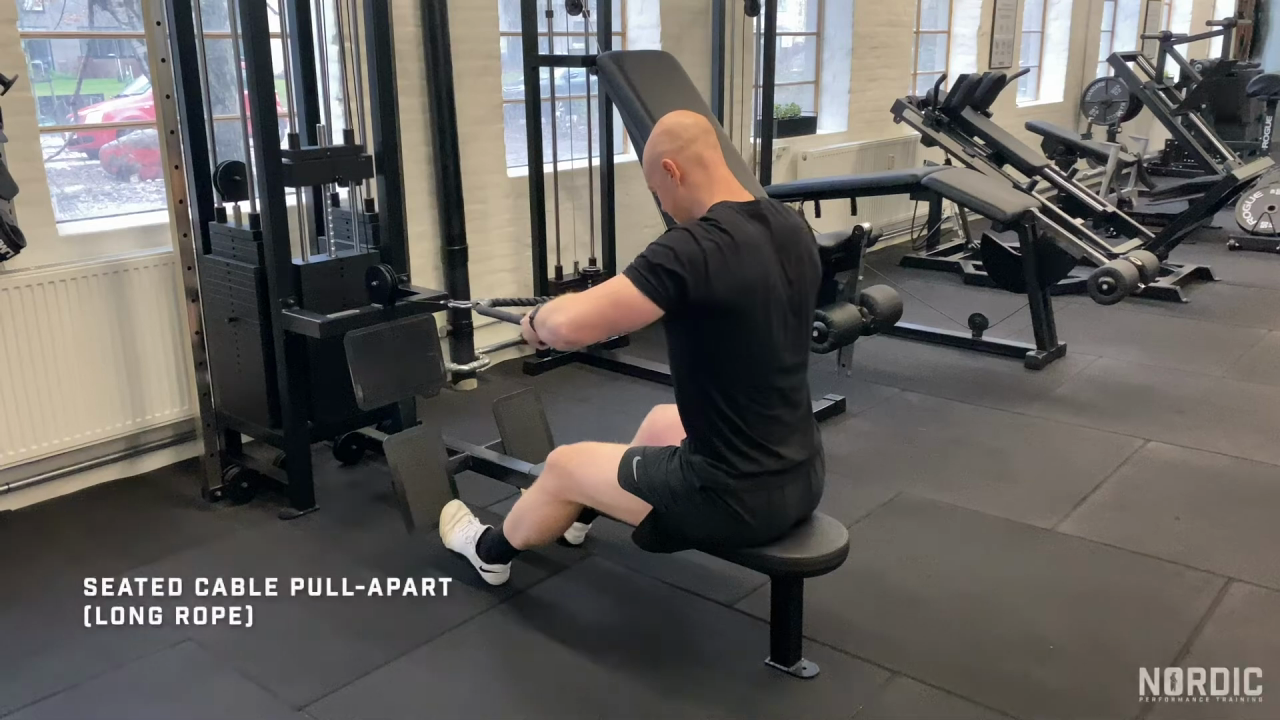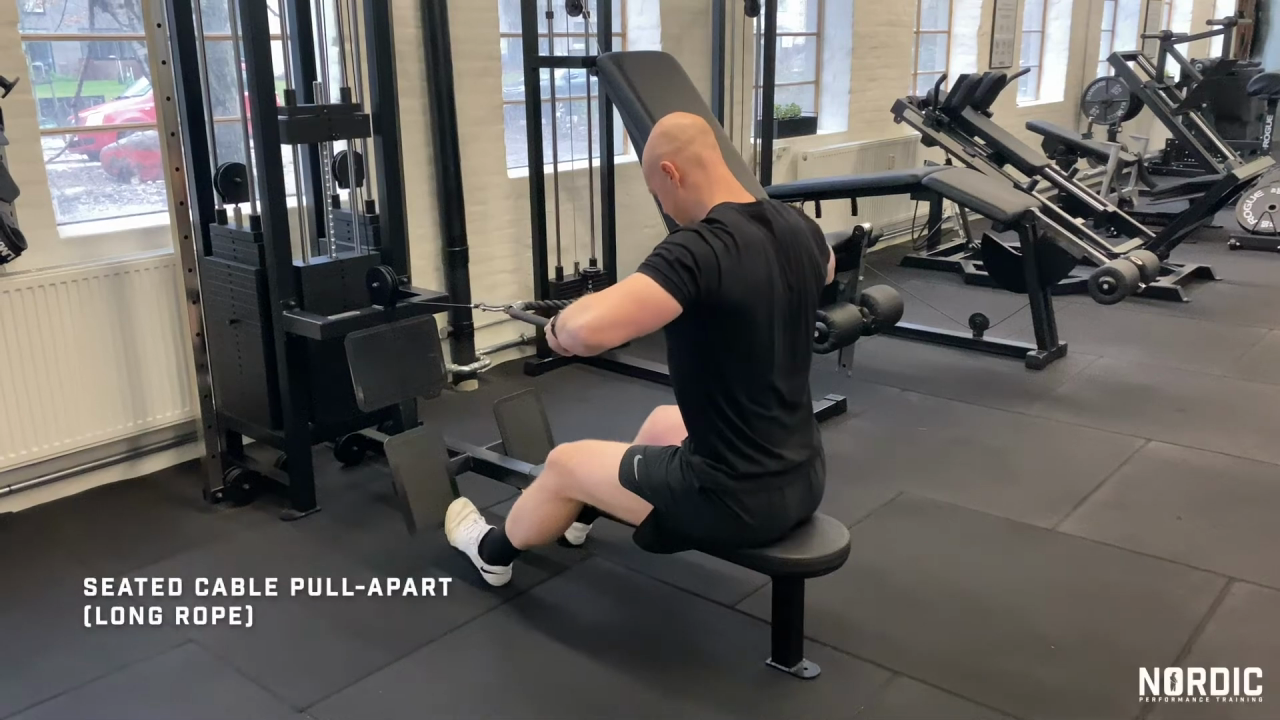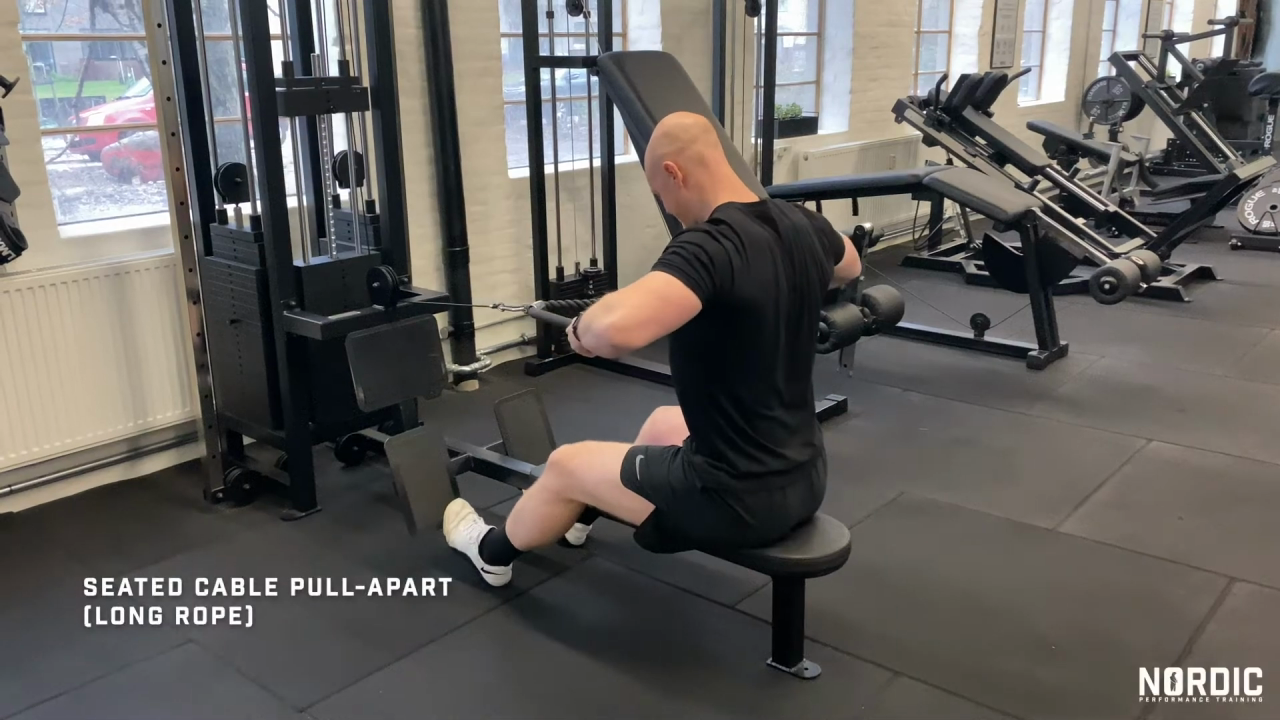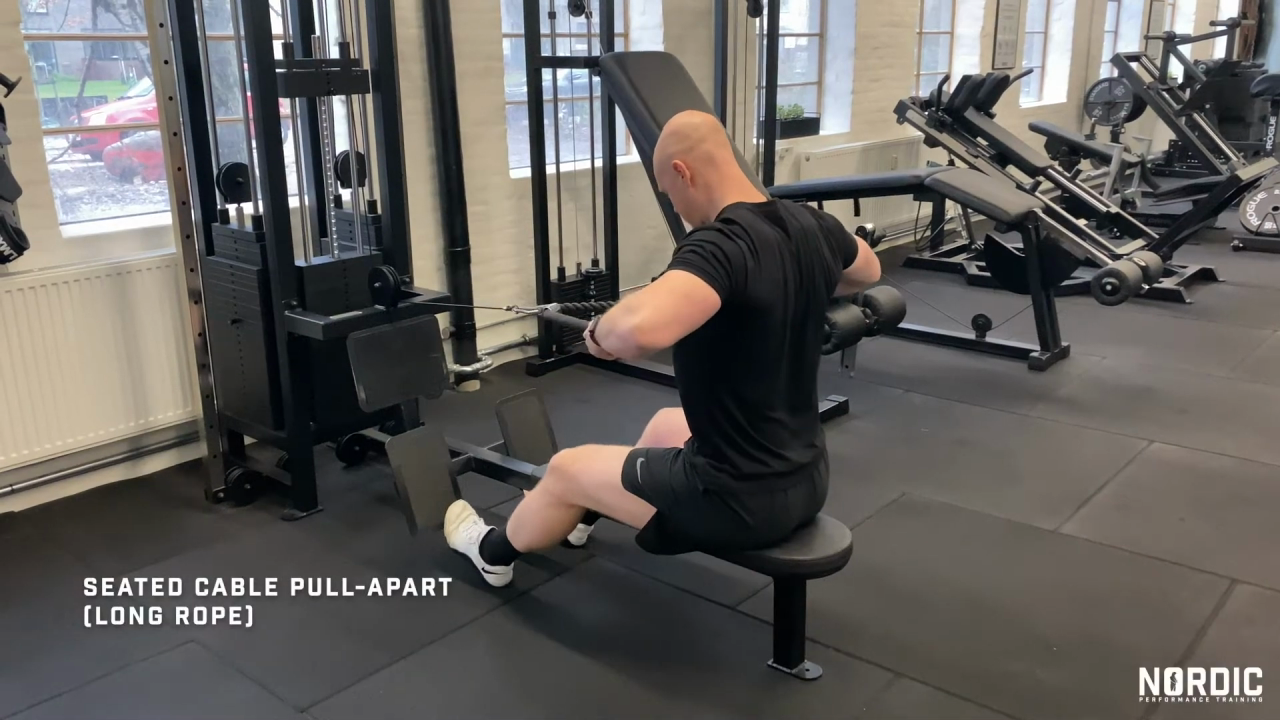
dt=0.4s
person 1, frame 1
left shoulder: (693, 250)
right shoulder: (792, 228)
left elbow: (569, 326)
left wrist: (536, 321)
left hip: (735, 497)
right hip: (802, 478)
left knee: (564, 466)
right knee: (662, 422)
left ankle: (490, 551)
right ankle: (579, 514)
person 1, frame 2
left shoulder: (700, 250)
right shoulder: (798, 228)
left elbow: (588, 329)
left wrist: (559, 327)
left hip: (736, 497)
right hip: (803, 479)
left knee: (565, 463)
right knee: (663, 422)
left ankle: (493, 551)
right ankle: (579, 515)
person 1, frame 3
left shoulder: (709, 248)
right shoulder: (804, 227)
left elbow: (615, 328)
right elbow: (850, 267)
left wrist: (581, 328)
left hip: (738, 498)
right hip: (805, 479)
left knee: (566, 465)
right knee: (665, 423)
left ankle: (493, 552)
right ankle: (582, 514)
person 1, frame 4
left shoulder: (720, 246)
right shoulder: (813, 227)
left elbow: (640, 328)
right elbow: (868, 271)
left wrist: (600, 332)
left hip: (739, 498)
right hip: (806, 480)
left knee: (567, 470)
right knee: (666, 424)
left ankle: (494, 552)
right ankle: (581, 515)
